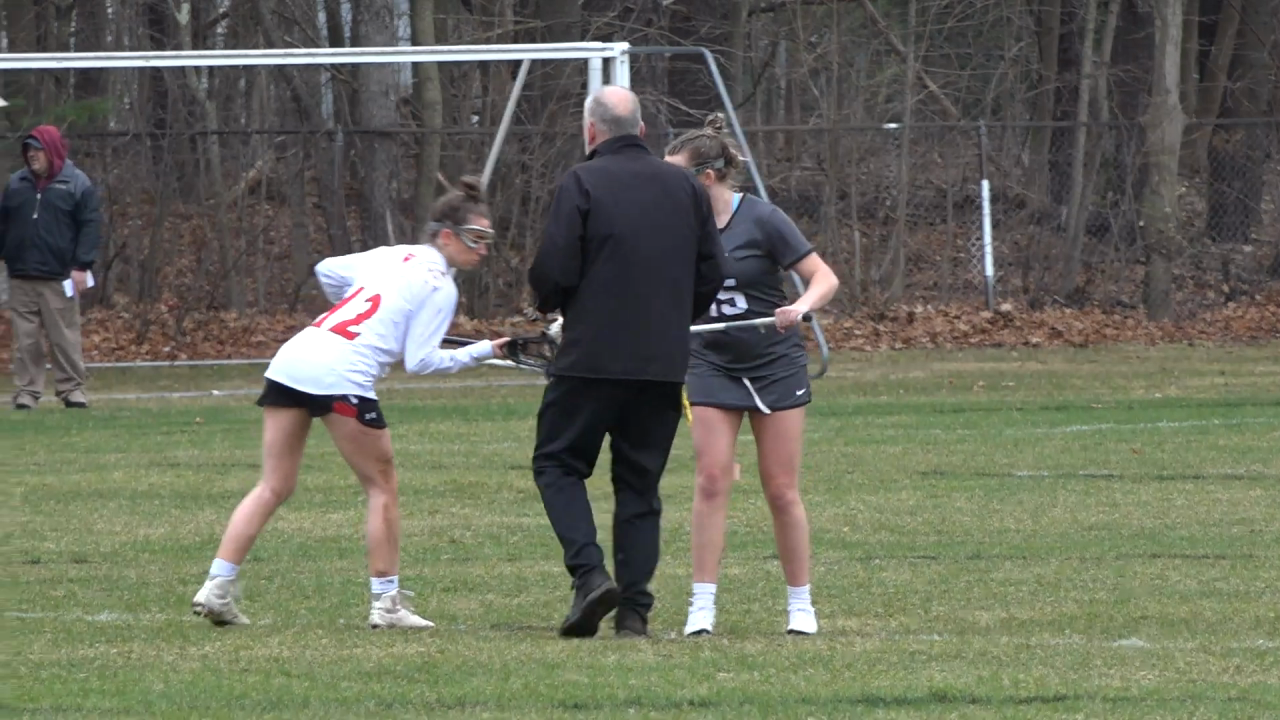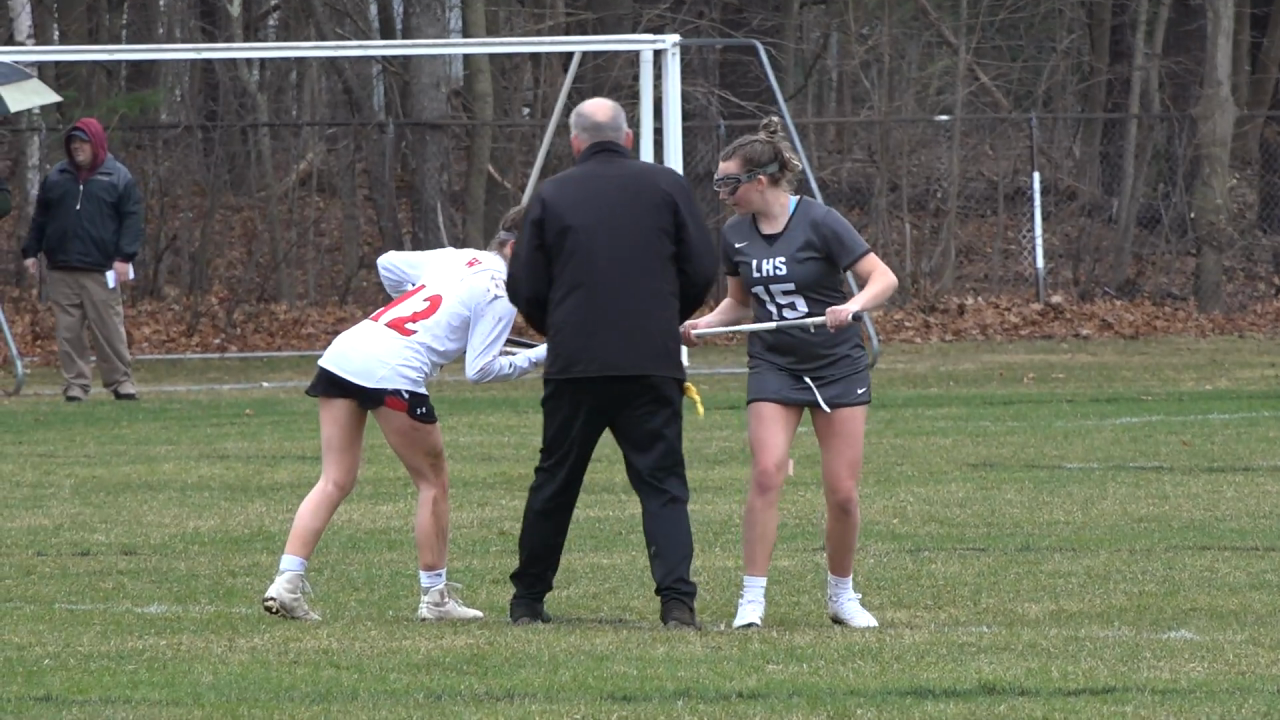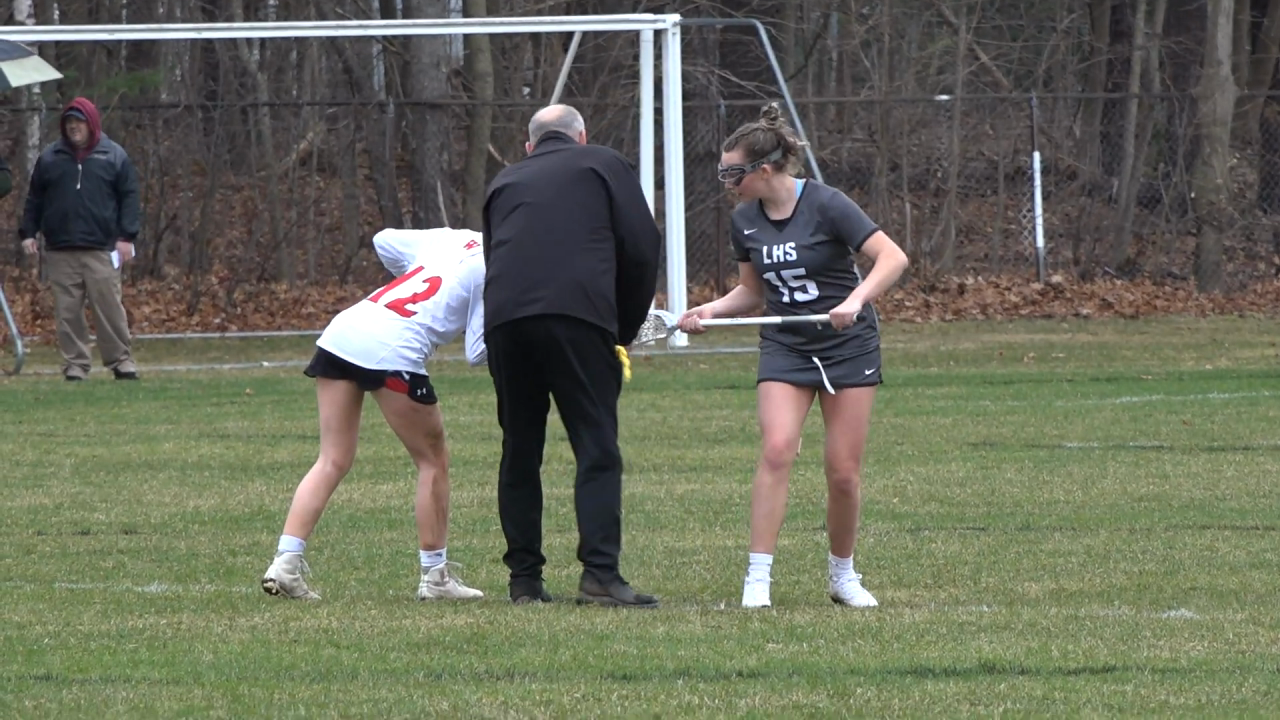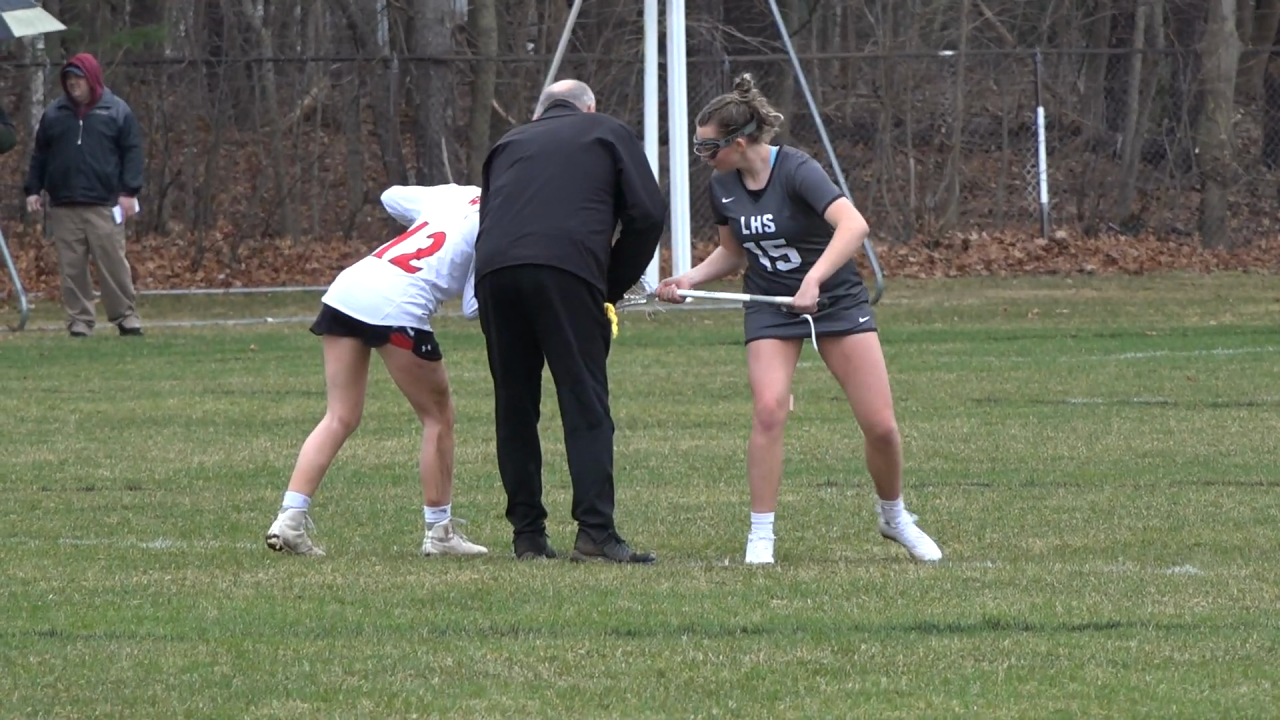
dt=0.4s
person 1, frame 1
left shoulder: (581, 183)
right shoulder: (685, 186)
left elbow: (554, 270)
right elbow: (710, 274)
left wrist: (547, 302)
left hip: (590, 360)
right hip: (663, 365)
left knee: (557, 465)
right knee: (639, 487)
left ankle: (591, 575)
person 1, frame 2
left shoulder: (553, 195)
right shoulder: (667, 185)
left elbow: (525, 287)
right elbow: (700, 272)
left hip: (574, 364)
right hip: (651, 363)
left knee: (555, 481)
right knee: (662, 485)
left ankle: (528, 600)
person 1, frame 3
left shoulder: (504, 182)
right shoulder: (606, 164)
right elbow: (641, 249)
right wrist: (628, 325)
left hip: (505, 319)
right hip: (579, 315)
left knee: (520, 450)
right knee: (598, 447)
left ankle: (524, 579)
right ankle: (598, 573)
person 1, frame 4
left shoulder: (509, 143)
right shoulder: (609, 133)
right elbow: (647, 216)
right wrist: (614, 286)
left hip: (495, 272)
right hip: (566, 271)
left knee: (515, 405)
right knee: (585, 404)
left ankle: (527, 534)
right ankle: (595, 534)
person 2, frame 1
left shoulder: (761, 219)
left elbow: (825, 277)
left wrist: (801, 306)
left hip: (775, 363)
right hip: (712, 365)
left knee: (782, 491)
right knee: (710, 482)
left ankle: (800, 605)
right ankle: (702, 606)
person 2, frame 2
left shoulder: (819, 220)
right shoulder: (734, 233)
left elbow: (884, 278)
left wrist: (852, 306)
right wrist: (698, 324)
left hip: (838, 365)
right hip: (773, 365)
left knee: (842, 493)
right knee: (765, 477)
left ankle: (842, 595)
right ankle: (752, 598)
person 2, frame 3
left shoulder: (826, 203)
right shoulder: (744, 220)
left elbow: (893, 258)
left wrist: (855, 299)
right wrist: (708, 310)
left hip: (847, 346)
right hip: (784, 346)
left knee: (843, 473)
right knee: (776, 452)
left ankle: (842, 576)
right ankle: (758, 578)
person 2, frame 4
left shoulder: (797, 169)
right shoulder: (721, 186)
left elbow: (854, 226)
left wrist: (814, 280)
right wrist: (689, 277)
left hip: (835, 299)
right hip: (771, 304)
left knee: (880, 423)
right knee: (769, 410)
left ankle: (895, 517)
right ankle: (761, 534)
person 3, frame 1
left shoulder: (391, 255)
right shoulder: (440, 287)
left elbow: (326, 270)
right elbow: (421, 361)
right wrist: (483, 351)
left hip: (292, 359)
right hip: (340, 377)
left knee: (273, 487)
right knee: (383, 486)
left ankle: (217, 588)
right ankle: (387, 604)
person 3, frame 2
left shoulder: (454, 257)
right shoulder: (499, 297)
left elbow: (387, 263)
right elbow: (479, 369)
right wrist: (538, 356)
left hip: (344, 351)
right hip: (393, 370)
left knee: (335, 481)
right knee: (433, 481)
left ankle: (287, 582)
right ankle: (435, 596)
person 3, frame 3
left shoulder: (452, 237)
left elbow: (384, 240)
right elbow: (477, 353)
left hip: (342, 332)
right hip: (391, 352)
left knee: (332, 462)
right knee: (433, 461)
left ankle: (285, 563)
right ankle: (435, 576)
person 3, frame 4
left shoulder: (458, 194)
left elbow: (392, 198)
right elbow: (473, 307)
left hip: (347, 288)
right hip: (396, 307)
left knee: (340, 418)
right knee: (438, 417)
left ankle: (290, 519)
right ankle: (439, 532)
person 4, frame 1
left shoulder: (77, 183)
left elbow: (90, 226)
left wrist: (82, 265)
left hip: (59, 278)
left knee: (65, 338)
right knee: (25, 340)
left ankle: (72, 389)
right ankle: (27, 391)
person 4, frame 2
left shoulder: (118, 176)
right shoulder: (56, 176)
left elbow: (132, 219)
right elbow: (40, 217)
left wrist: (124, 256)
right wrist: (31, 251)
left hip: (101, 270)
right hip: (61, 270)
left knee: (109, 329)
right knee: (68, 332)
left ankle: (121, 381)
right ankle: (75, 384)
person 4, frame 3
left shoulder: (113, 155)
right shoulder: (50, 157)
left elbow: (129, 197)
right elbow: (35, 199)
left wrist: (127, 236)
right wrist: (28, 232)
left hip: (102, 248)
right hip: (61, 251)
left knee: (110, 308)
right knee: (67, 312)
left ankle: (121, 361)
right ankle: (75, 364)
person 4, frame 4
left shoulder: (117, 110)
right shoulder: (54, 112)
left elbow: (132, 152)
right elbow: (40, 155)
left wrist: (129, 191)
right wrist: (33, 189)
left hip: (105, 204)
right hip: (64, 206)
left knee: (114, 263)
right knee: (72, 268)
left ankle: (126, 317)
right ankle: (79, 321)
